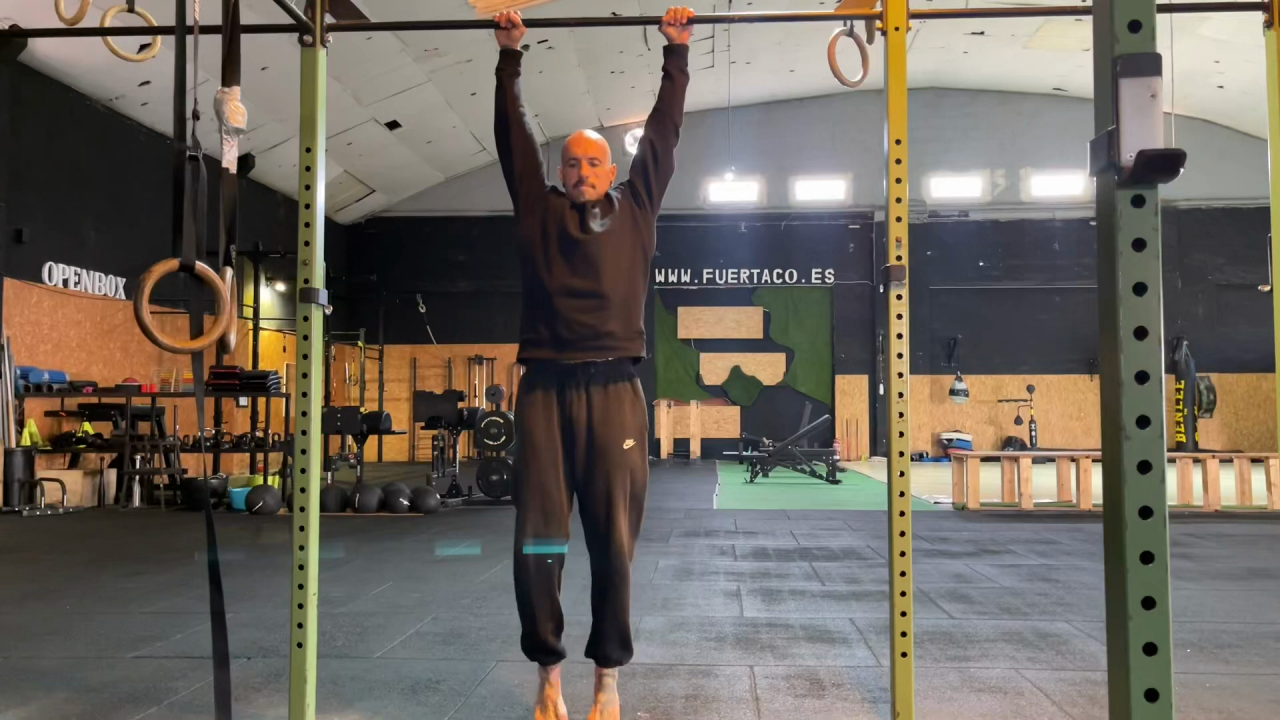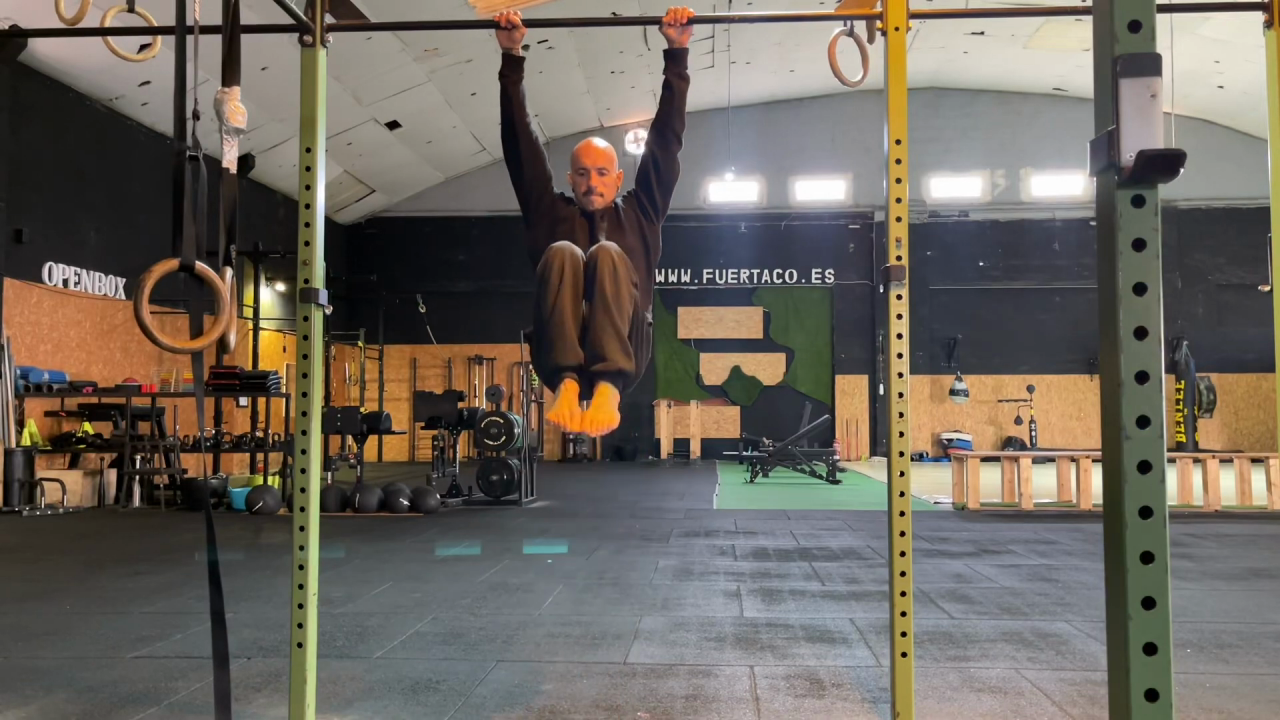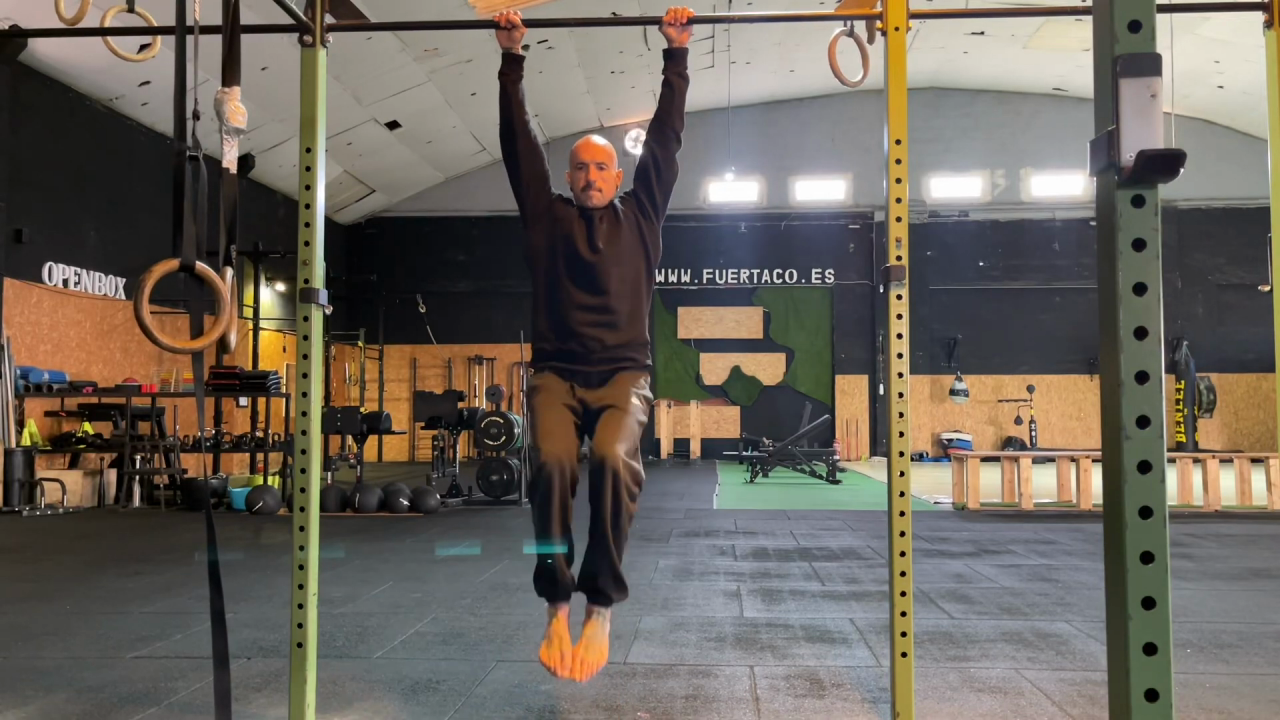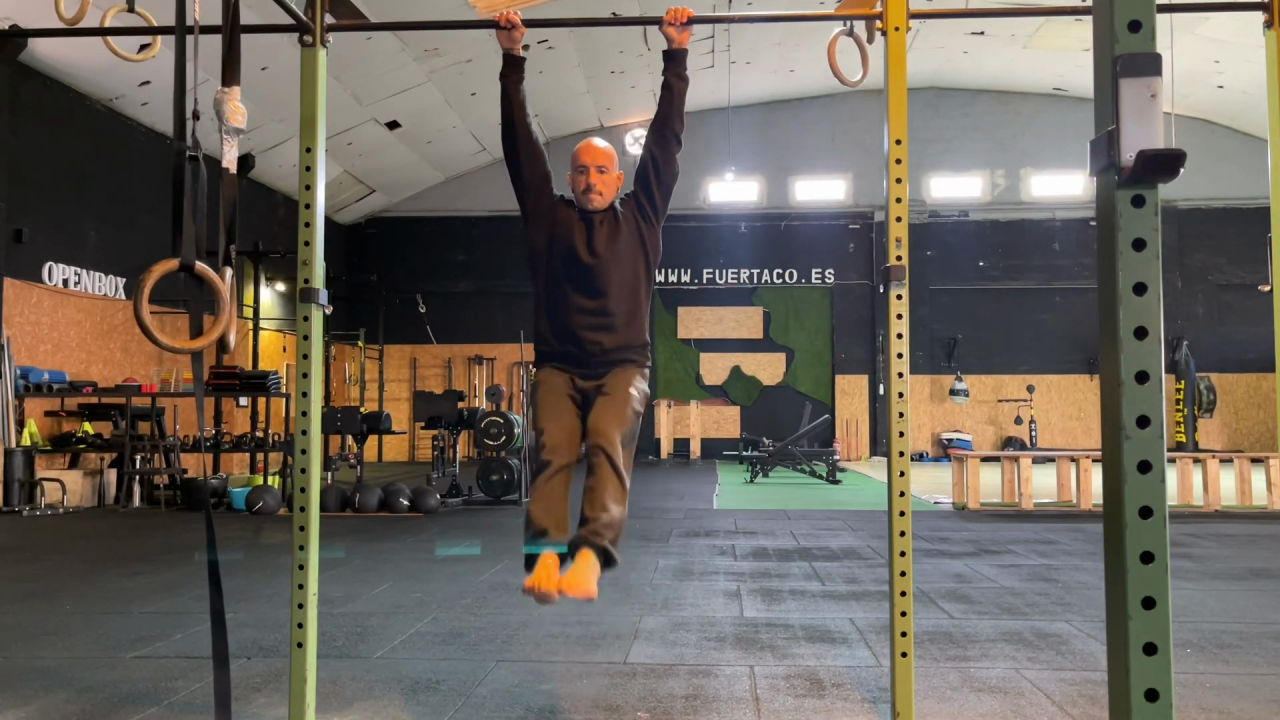
dt=0.7s
person 1, frame 1
left shoulder: (635, 208)
right shoulder: (538, 208)
left elbow: (663, 132)
right elbow: (512, 135)
left hip: (614, 387)
right hip: (546, 386)
left knee: (613, 540)
right knee: (540, 536)
person 1, frame 2
left shoulder: (639, 214)
right shoulder: (549, 212)
left elbow: (667, 137)
right elbow: (519, 137)
left wrist: (677, 53)
right wrist: (512, 56)
left hip: (624, 348)
right hip: (560, 347)
left knee: (608, 256)
right knee: (562, 255)
left ankle: (608, 386)
right ankle: (567, 381)
person 1, frame 3
left shoulder: (640, 214)
right shoulder: (547, 214)
left elbow: (666, 139)
right elbow: (518, 141)
left wrist: (676, 56)
right wrist: (511, 59)
left hip: (622, 375)
right hip: (556, 376)
left knee: (614, 465)
right knee: (551, 465)
left ankle: (599, 611)
right ankle: (557, 606)
person 1, frame 4
left shoulder: (639, 215)
right shoulder: (549, 215)
left elbow: (664, 141)
right elbow: (520, 142)
left wrist: (676, 56)
right wrist: (512, 58)
left hip: (621, 369)
right hip: (559, 371)
left knee: (610, 444)
right knee: (552, 454)
left ankle: (588, 557)
right ankle: (545, 560)
